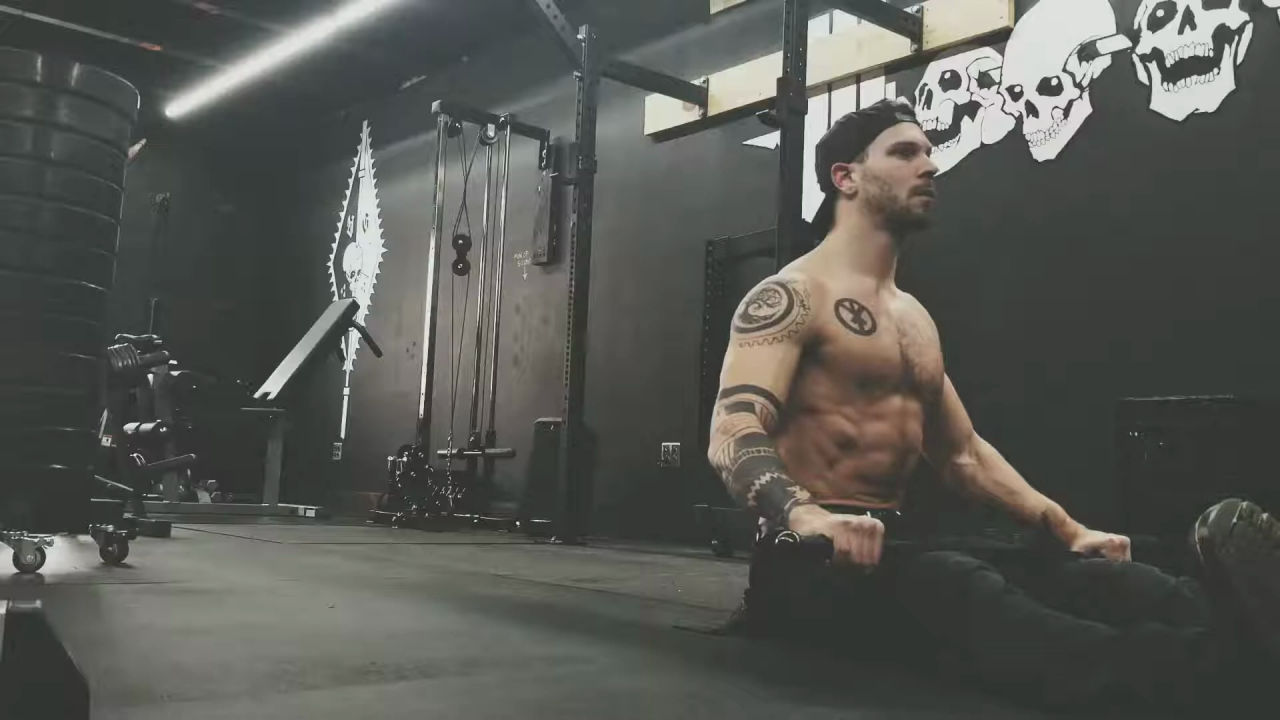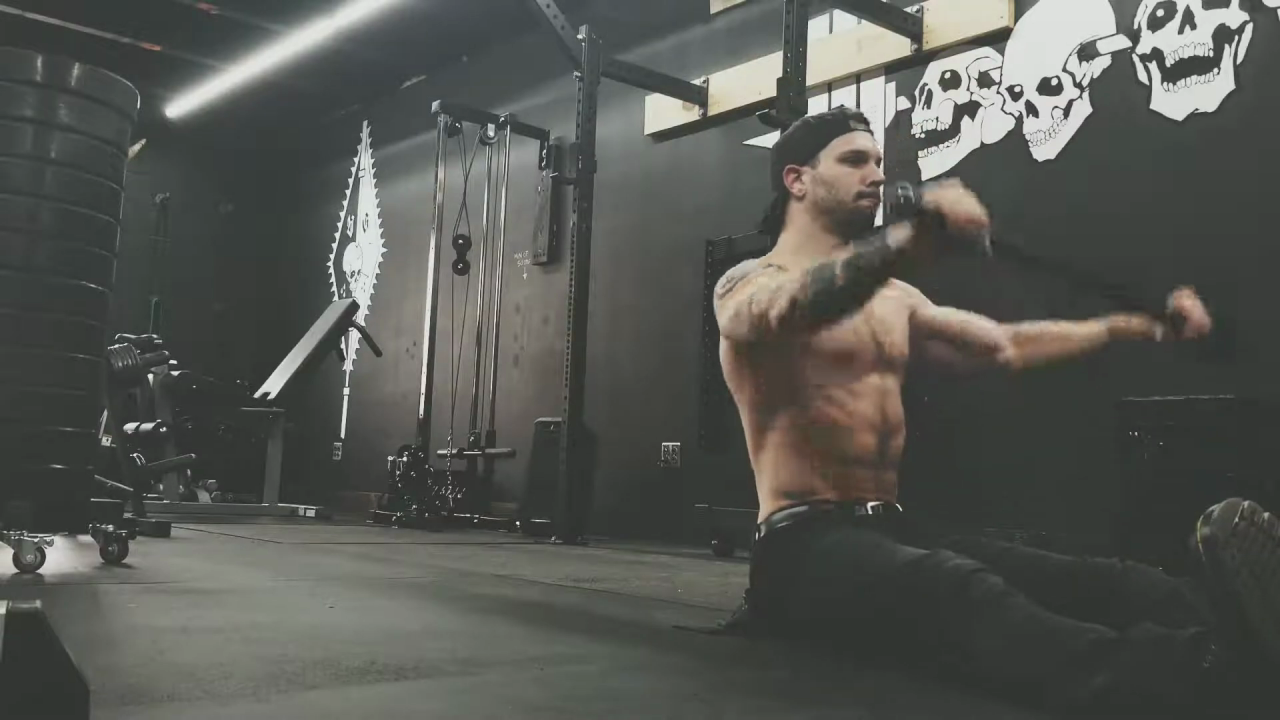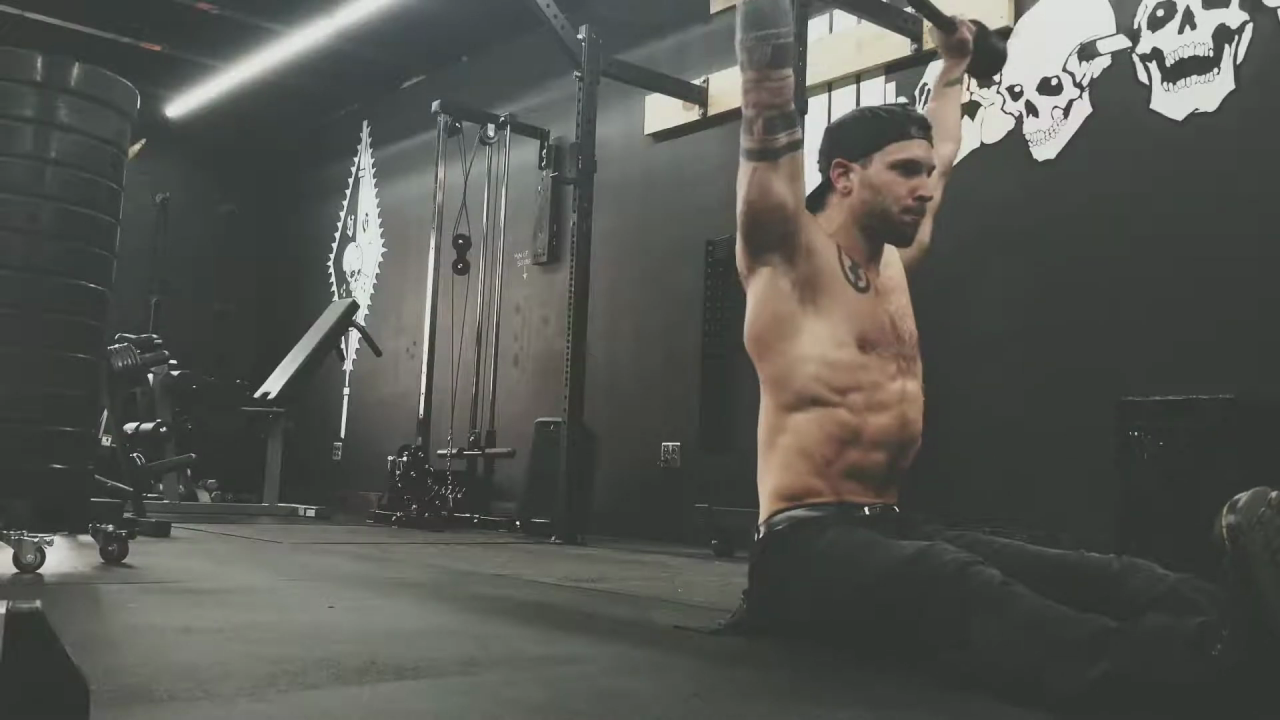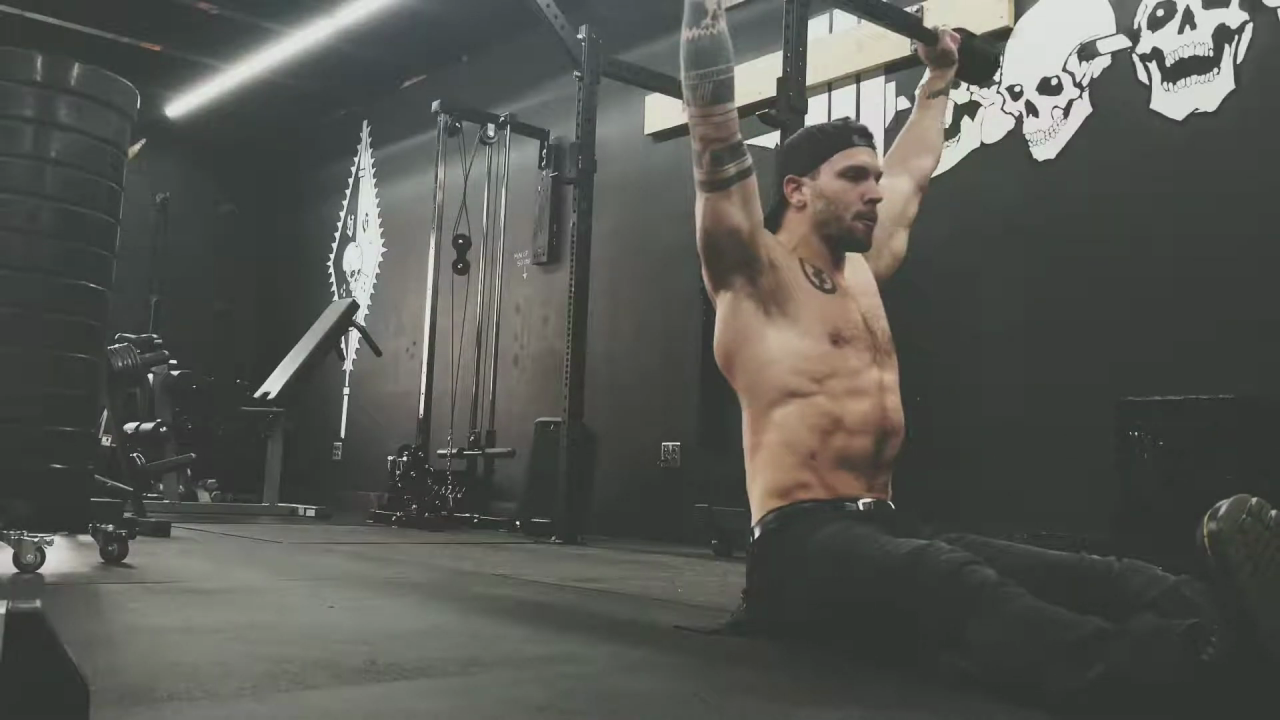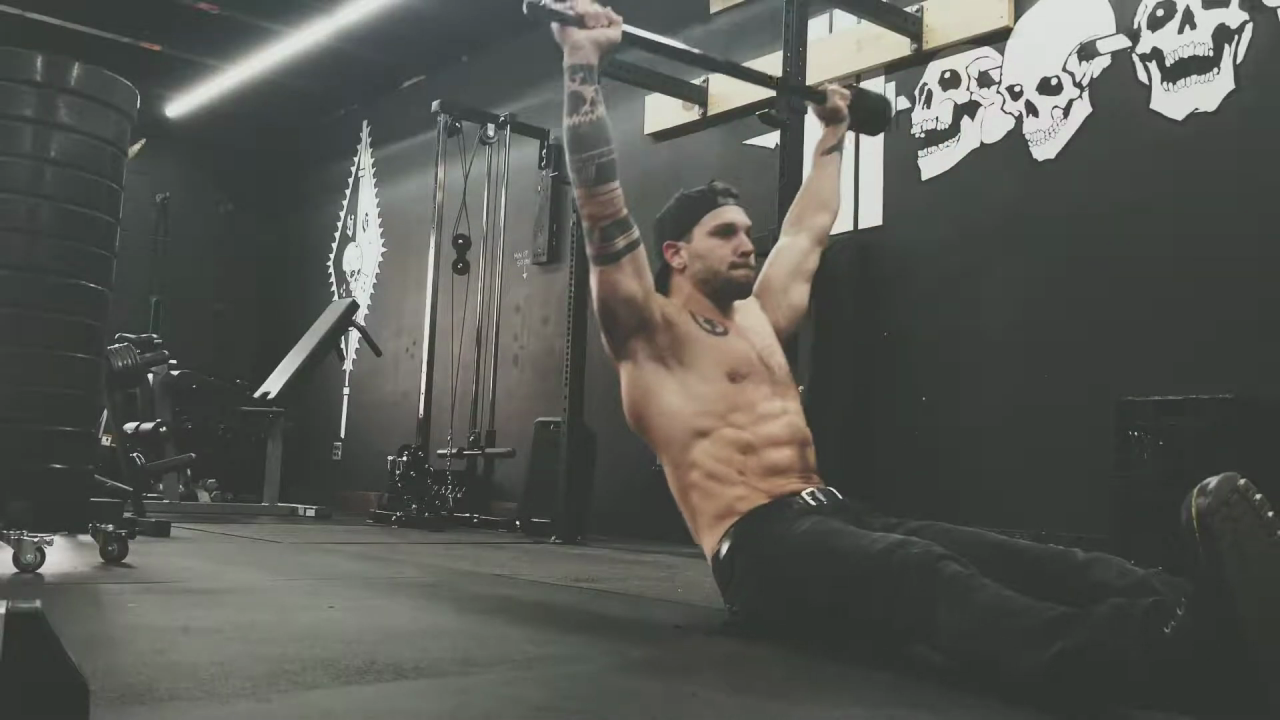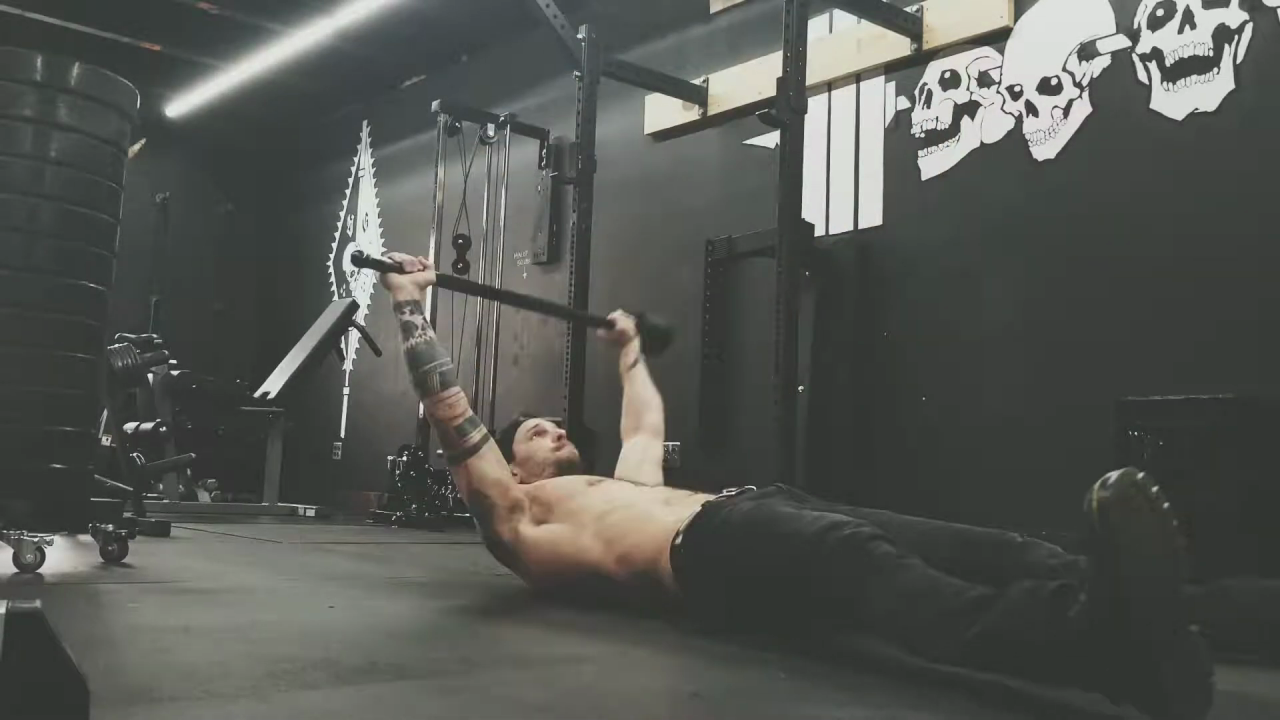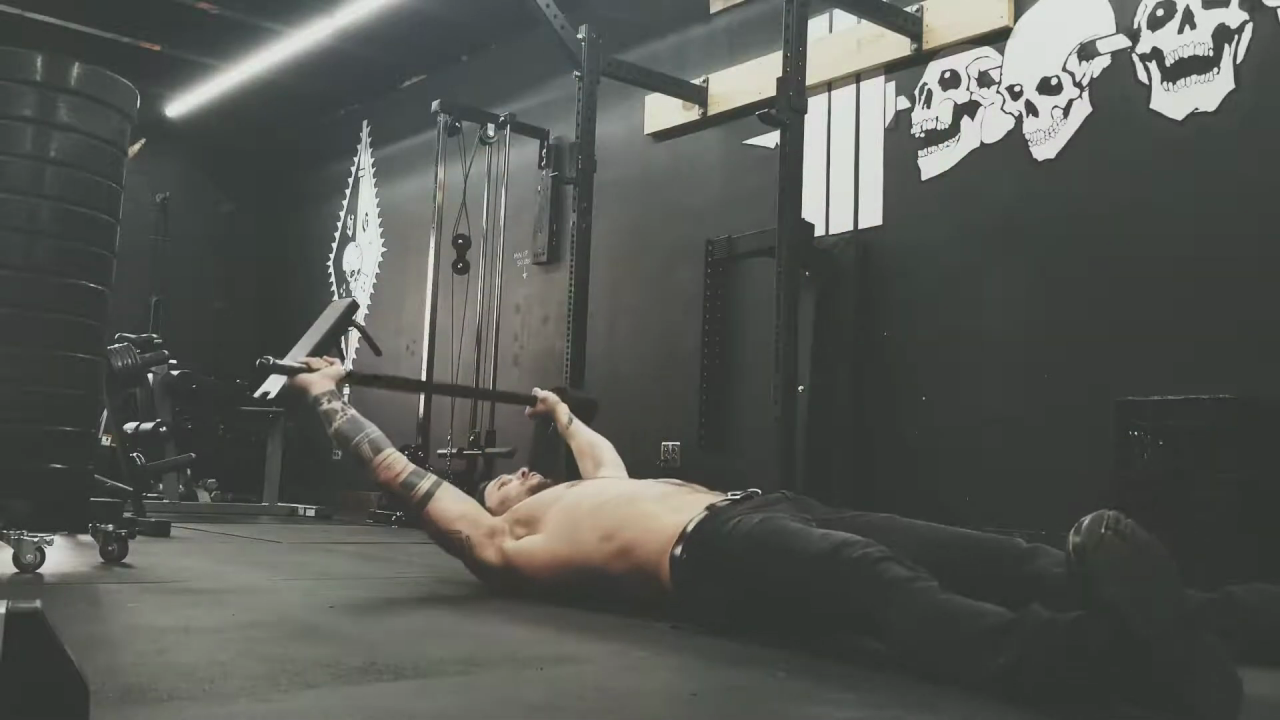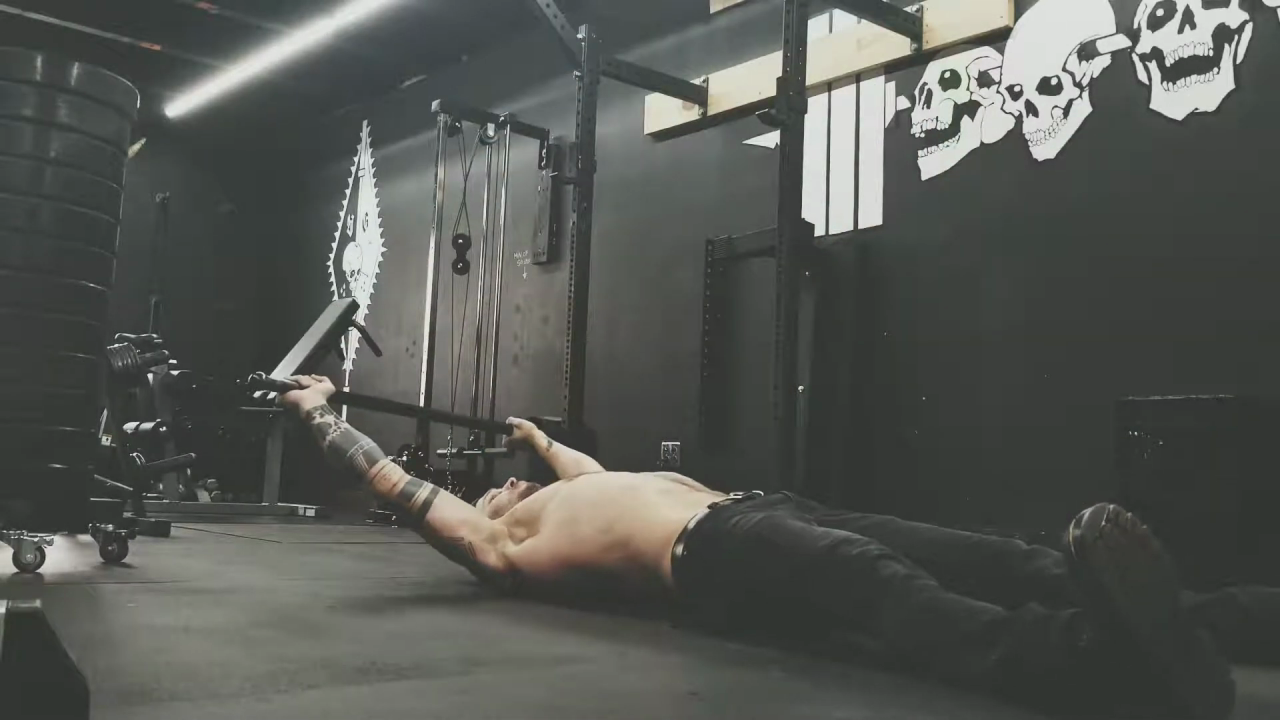
dt=0.5s
person 1, frame 1
left shoulder: (915, 318)
right shoulder: (791, 297)
left elbow: (963, 452)
right elbow: (732, 434)
left wrist: (1066, 526)
right wrist: (806, 516)
left hip: (888, 545)
right hip: (807, 558)
left knee: (1078, 576)
right knee: (959, 590)
right ankle: (1194, 659)
person 1, frame 2
left shoulder: (893, 300)
right shoulder: (752, 283)
left elbow: (1006, 347)
right elbow: (795, 309)
left wrist: (1135, 326)
right wrist: (908, 240)
left hip: (889, 531)
right hip: (804, 549)
left knee: (1078, 579)
right knee: (958, 591)
right ankle: (1186, 665)
person 1, frame 3
left shoulder: (889, 259)
right shoulder: (787, 256)
left elbow: (940, 156)
right elbow: (768, 104)
left wrist: (952, 68)
left hip: (891, 535)
right hip: (807, 553)
left knee: (1092, 577)
right knee: (956, 586)
right ankle: (1200, 655)
person 1, frame 4
left shoulder: (859, 270)
right shoulder: (754, 274)
left elbow: (913, 171)
right elbow: (715, 128)
left wrist: (937, 80)
left hip: (883, 531)
right hip: (800, 551)
left knee: (1083, 577)
right knee: (952, 585)
right ankle: (1192, 657)
person 1, frame 5
left shoulder: (757, 318)
right shoulder: (650, 336)
left elbow: (812, 231)
right elbow: (604, 215)
left wrist: (833, 133)
right wrist: (587, 64)
left hip: (831, 515)
right hip: (763, 544)
left knee: (1025, 559)
right knee: (924, 574)
left ankle: (1209, 610)
right ankle: (1145, 646)
person 1, frame 6
left shoulder: (620, 488)
right shoulder: (519, 513)
left elbow: (646, 426)
right elbow: (455, 422)
left wrist: (629, 351)
right wrist: (412, 306)
left hip: (756, 508)
right hip: (707, 548)
left knee: (982, 549)
right knee: (868, 568)
left ankle: (1120, 620)
right ankle: (1097, 636)
person 1, frame 7
left shoulder: (575, 497)
right shoulder: (503, 542)
left elbow: (612, 464)
right elbow: (411, 480)
left wrist: (561, 415)
right wrist: (331, 400)
left hip: (755, 510)
right hip: (711, 553)
left knee: (988, 557)
right knee: (890, 591)
left ankle: (1189, 619)
person 1, frame 8
left shoulder: (558, 498)
right shoulder: (505, 544)
right elbow: (407, 489)
left wrist: (538, 439)
right wrist: (324, 417)
left hip: (755, 510)
right hip: (712, 550)
left knee: (984, 559)
right knee: (889, 592)
left ankle: (1173, 620)
